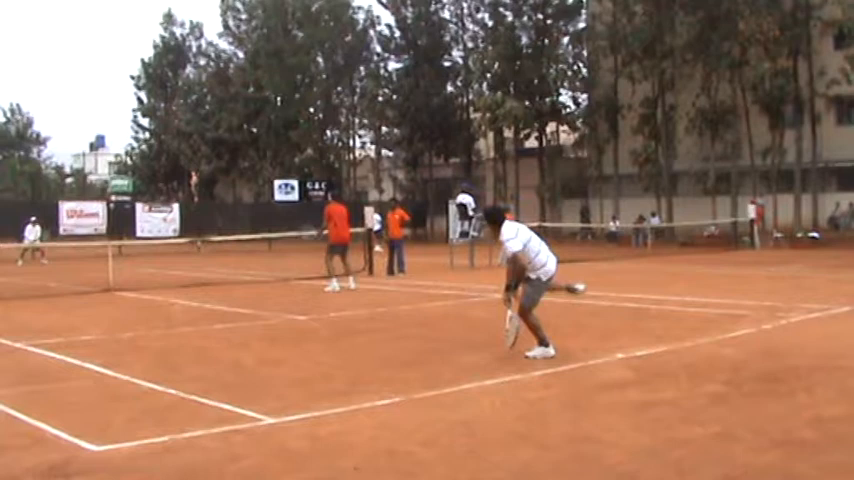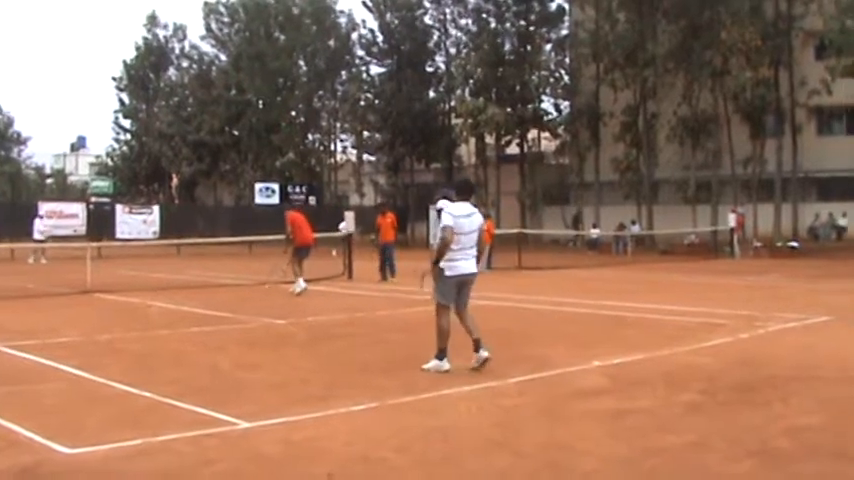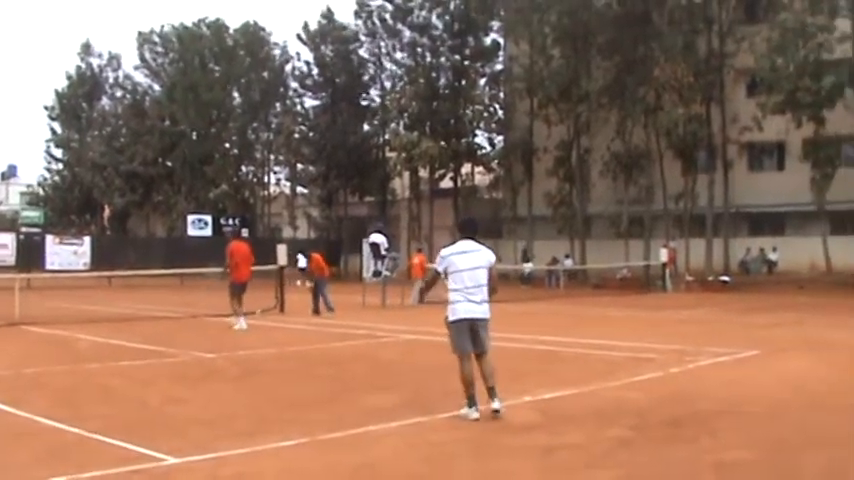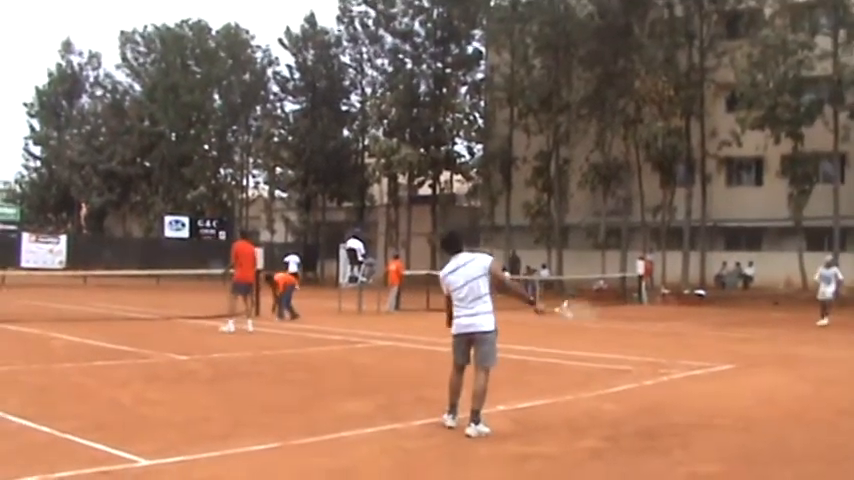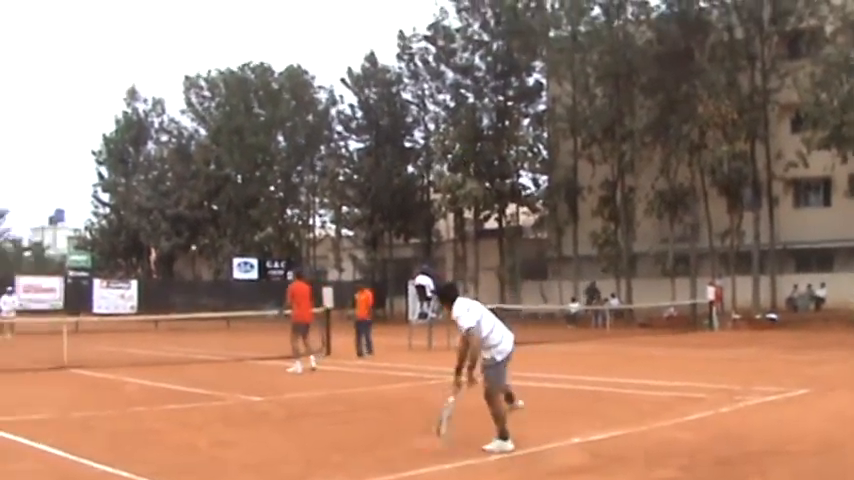
dt=1s
person 1, frame 1
left shoulder: (507, 239)
right shoulder: (513, 227)
left elbow: (522, 266)
right elbow: (512, 262)
left wrist: (510, 289)
right wrist: (508, 289)
left hip: (540, 272)
right hip: (548, 263)
left knee: (524, 311)
left ankle: (544, 346)
right ankle: (572, 288)
person 1, frame 2
left shoulder: (449, 212)
right shoulder: (477, 215)
left elbow: (446, 240)
right elbow: (481, 246)
left wrist: (434, 262)
left hip: (449, 269)
right hip: (469, 269)
left knee: (442, 312)
right knee: (463, 311)
left ankle: (441, 359)
right ankle: (480, 350)
person 1, frame 3
left shoulder: (446, 254)
right shoulder: (487, 254)
left elbow: (431, 281)
right elbow: (493, 288)
left wrist: (424, 290)
left hip: (458, 313)
right hip: (481, 312)
left knee: (464, 359)
right knee: (482, 355)
left ankle: (472, 406)
right ankle: (493, 398)
person 1, frame 4
left shoulder: (445, 274)
right shoulder: (482, 260)
right elbow: (509, 285)
left wrist: (448, 319)
right wrist: (532, 302)
left hip: (460, 326)
right hip: (484, 325)
left knee: (458, 369)
right knee: (482, 372)
left ankle: (451, 415)
right ankle: (475, 422)
person 1, frame 5
left shoulder: (461, 313)
right shoulder: (465, 305)
left elbow: (474, 342)
right elbow: (465, 342)
left wrist: (470, 371)
right wrist: (458, 372)
left hip: (497, 351)
right hip: (504, 341)
left knee: (491, 395)
left ankle: (504, 440)
right ankle: (511, 400)
